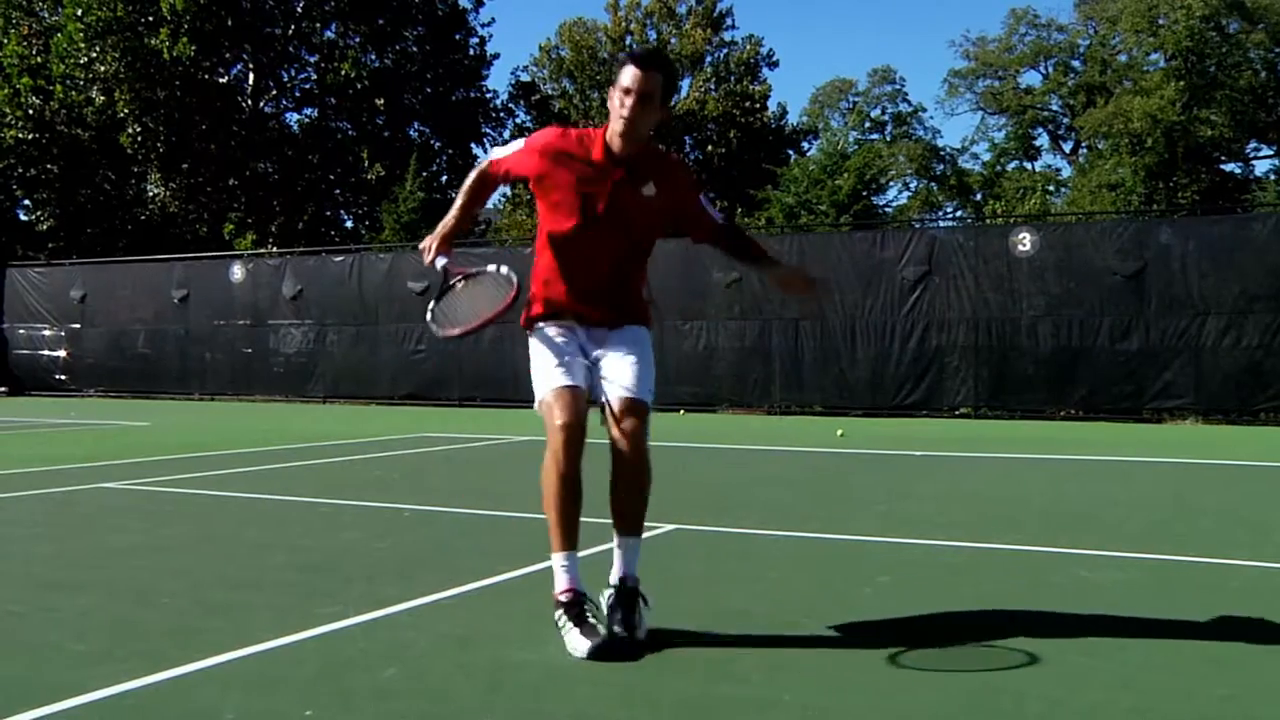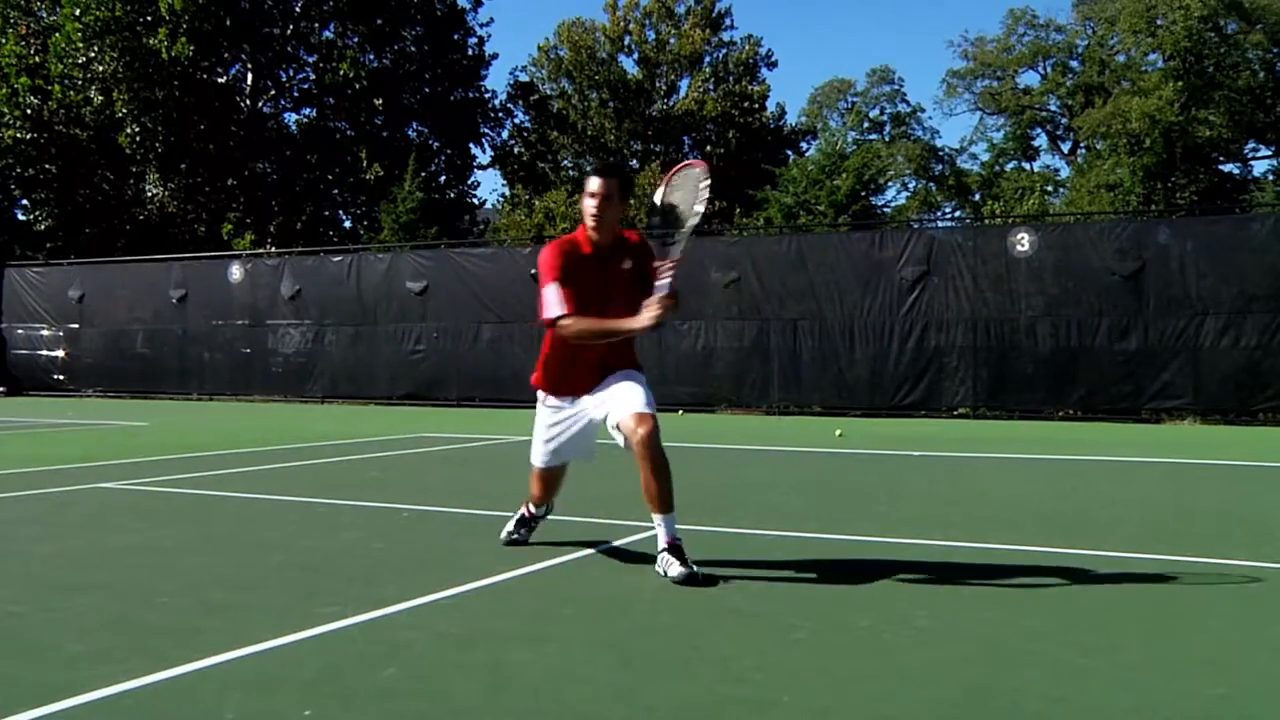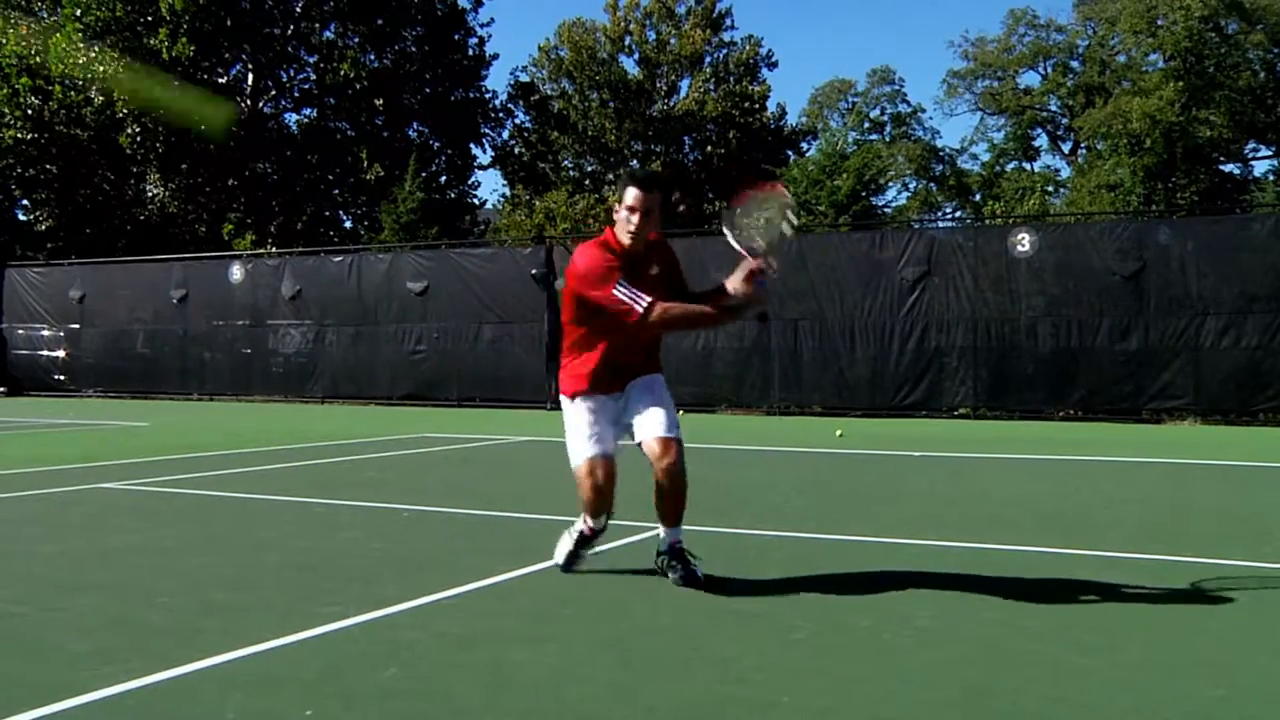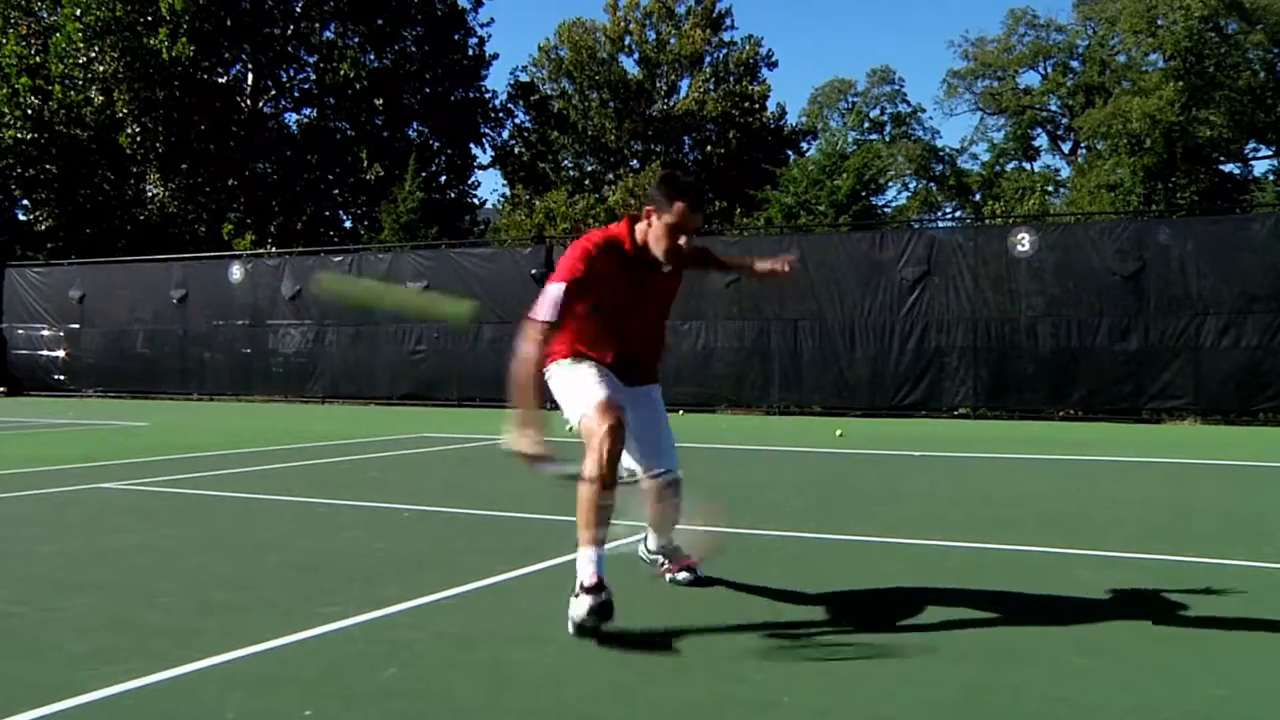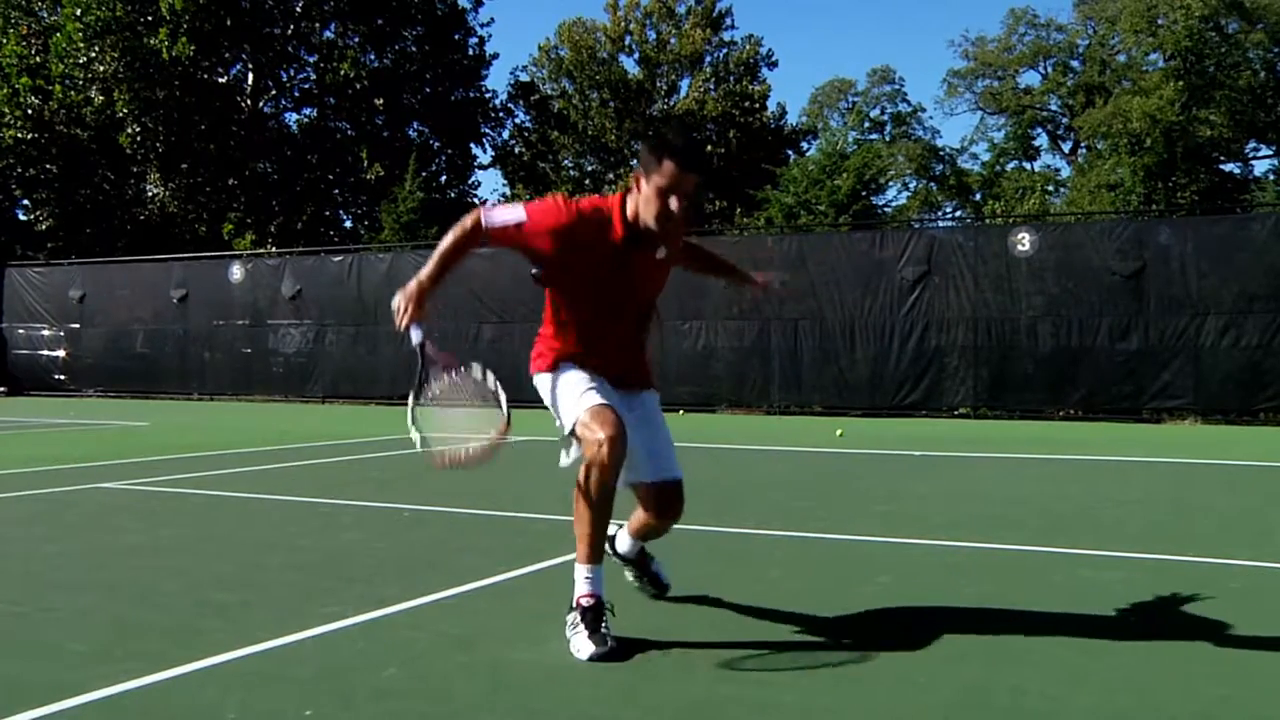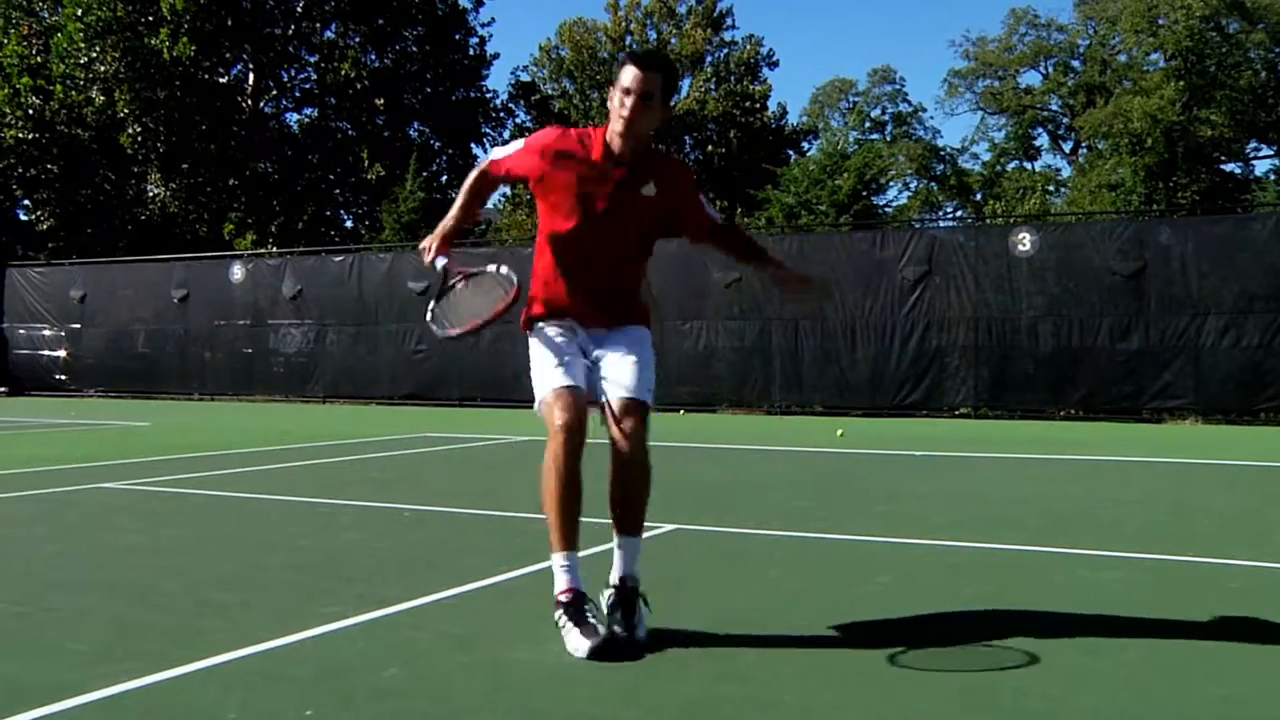
dt=0.2s
person 1, frame 1
left shoulder: (669, 174)
right shoulder: (553, 147)
left elbow: (720, 233)
right elbow: (488, 170)
left wrist: (775, 267)
right wrist: (448, 230)
left hip: (623, 324)
right hip: (557, 321)
left knee: (629, 426)
right knee: (565, 425)
left ankle: (625, 580)
right ankle: (569, 596)
person 1, frame 2
left shoulder: (637, 248)
right shoulder: (557, 255)
left elbow: (656, 306)
right elbow: (566, 328)
left wrist: (666, 292)
right wrist: (631, 324)
left hip: (616, 371)
right hip: (560, 381)
left knee: (644, 432)
right knee: (544, 481)
left ankle: (668, 545)
right ankle: (533, 512)
person 1, frame 3
left shoulder: (660, 252)
right shoulder: (592, 260)
left elbow: (691, 304)
right elbow: (654, 316)
left wrist: (729, 288)
right wrist: (727, 306)
left hip: (640, 376)
right hip: (588, 382)
left knee: (668, 456)
right knee: (597, 502)
left ankle: (670, 548)
right ankle: (588, 525)
person 1, frame 4
left shoulder: (673, 249)
right shoulder: (589, 254)
right elbow: (536, 333)
left wrist: (751, 265)
right wrist: (523, 417)
left hip: (637, 376)
right hip: (579, 364)
left knee: (666, 492)
right knee: (608, 424)
left ankle: (658, 547)
right ankle: (590, 583)
person 1, frame 5
left shoulder: (666, 229)
right shoulder: (570, 220)
right elbow: (476, 224)
left wrist: (741, 277)
right wrist: (421, 283)
left hip: (633, 379)
right hip: (569, 366)
left knee: (667, 507)
right knee: (607, 439)
left ankle: (627, 543)
right ankle: (585, 602)
person 1, frame 6
left shoulder: (671, 176)
right shoulder: (554, 147)
left elbow: (718, 231)
right elbow: (488, 170)
left wrist: (775, 267)
right wrist: (447, 230)
left hip: (622, 325)
right hip: (556, 322)
left knee: (629, 427)
right knee: (565, 424)
left ankle: (625, 580)
right ankle: (570, 596)
